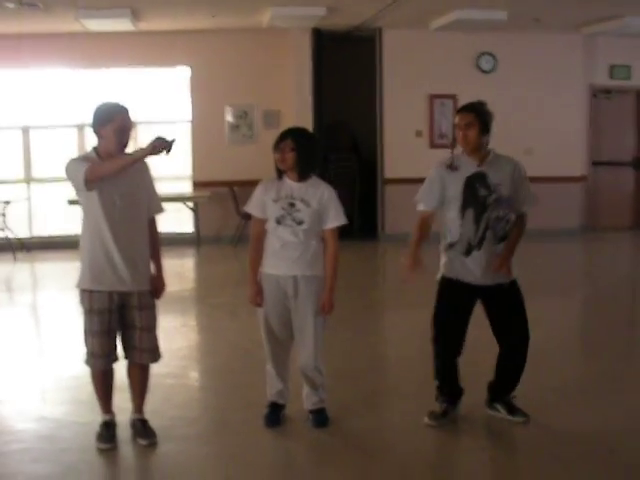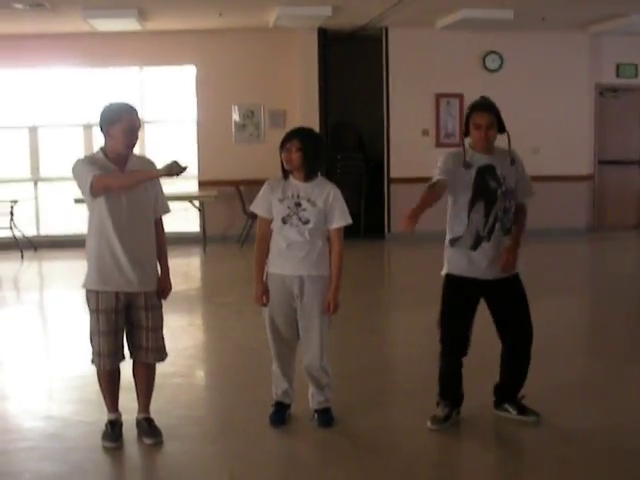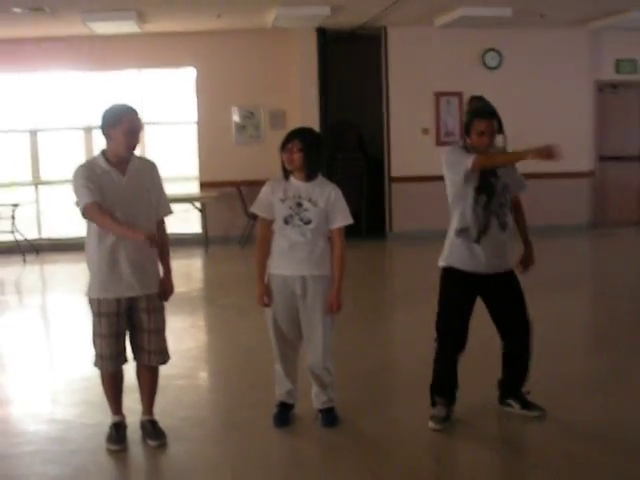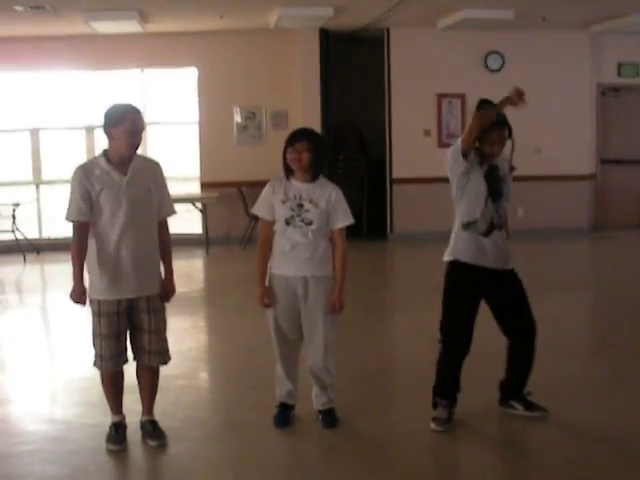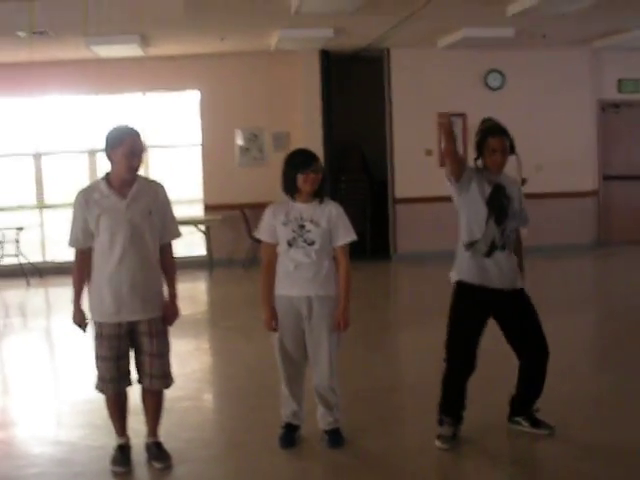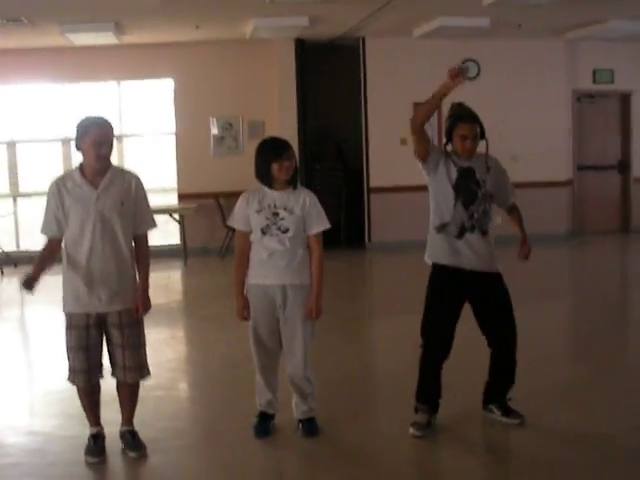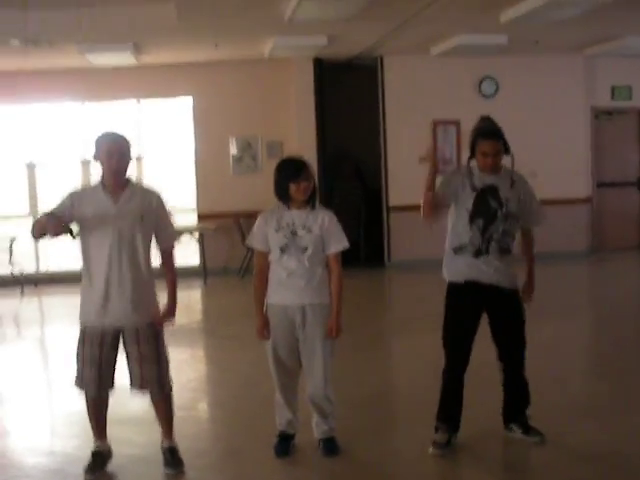
dt=0.3s
person 1, frame 1
left shoulder: (139, 169)
right shoulder: (79, 167)
left elbow: (149, 222)
right elbow: (100, 173)
left wrist: (158, 270)
right wrist: (145, 152)
left hip: (138, 277)
right hip: (98, 279)
left knee: (141, 352)
right knee: (100, 355)
left ankle: (138, 416)
right ankle: (107, 419)
person 1, frame 2
left shoulder: (145, 168)
right shoulder: (86, 167)
left elbow: (156, 223)
right elbow: (105, 184)
left wrist: (165, 271)
right wrist: (158, 173)
left hip: (144, 278)
right hip: (105, 279)
left knee: (147, 352)
right knee: (106, 355)
left ankle: (144, 416)
right ankle: (113, 418)
person 1, frame 3
left shoulder: (148, 170)
right shoulder: (87, 173)
left elbow: (158, 224)
right elbow: (95, 213)
left wrist: (166, 272)
right wrist: (134, 233)
left hip: (146, 281)
right hip: (106, 283)
left knee: (150, 354)
right knee: (109, 358)
left ankle: (148, 418)
right ankle: (117, 420)
person 1, frame 4
left shoulder: (152, 170)
right shoulder: (86, 175)
left elbow: (161, 226)
right elbow: (80, 231)
left wrist: (168, 273)
right wrist: (78, 280)
left hip: (147, 282)
right hip: (107, 285)
left knee: (151, 355)
right knee: (109, 359)
left ankle: (148, 418)
right ankle: (117, 421)
person 1, frame 5
left shoulder: (155, 193)
right shoulder: (87, 199)
left elbow: (165, 250)
right elbow: (82, 255)
left wrist: (172, 297)
right wrist: (76, 303)
left hip: (149, 305)
right hip: (107, 308)
left knee: (155, 377)
right knee: (112, 381)
left ankle: (153, 440)
right ankle: (122, 442)
person 1, frame 6
left shoulder: (130, 184)
right shoulder: (61, 188)
left elbow: (140, 241)
right elbow: (54, 242)
left wrist: (143, 289)
right wrist: (36, 271)
left hip: (122, 296)
right hip: (79, 299)
left knee: (130, 370)
right knee: (84, 373)
left ankle: (128, 429)
right ankle: (95, 432)
person 1, frame 7
left shoulder: (150, 200)
right shoulder: (80, 199)
left elbow: (167, 250)
right elbow: (39, 231)
left wrist: (172, 300)
right wrist: (48, 220)
left hip: (139, 310)
right hip: (96, 312)
left knee: (158, 382)
right knee: (94, 385)
left ankle: (169, 444)
right ankle: (101, 447)
person 2, frame 1
left shoulder: (510, 169)
right shoulder: (445, 171)
left elbow: (521, 216)
right elbow: (427, 215)
left wrist: (509, 252)
right wrist: (414, 252)
left hip: (499, 275)
right hip: (456, 274)
left knee: (516, 341)
right knee: (444, 340)
left ankle: (499, 397)
right ankle: (448, 398)
person 2, frame 2
left shoulder: (512, 161)
right shoulder: (454, 161)
left elbow: (520, 208)
right elbow: (437, 186)
left wrist: (514, 246)
right wrist: (416, 212)
left hip: (502, 270)
right hip: (461, 269)
left knee: (520, 337)
right knee: (452, 342)
left ankle: (507, 398)
right ankle: (449, 402)
person 2, frame 3
left shoulder: (505, 162)
right shoulder: (455, 157)
left elbow: (514, 203)
right elbow: (485, 161)
left wrist: (527, 245)
right wrist: (531, 153)
left hip: (498, 265)
right hip: (460, 265)
left knee: (518, 331)
right knee: (450, 337)
left ankle: (511, 393)
right ankle: (442, 400)
person 2, frame 4
left shoulder: (502, 164)
right shoulder: (461, 155)
right elbow: (475, 125)
right wrist: (506, 102)
left hip: (500, 264)
right hip: (465, 261)
left knee: (524, 329)
right knee: (455, 338)
left ankle: (512, 394)
right ankle: (443, 402)
person 2, frame 5
left shoulder: (514, 185)
right shoulder: (467, 181)
left elbow: (516, 236)
right elbow: (450, 154)
left wrist: (521, 277)
right wrist: (447, 126)
left hip: (509, 285)
right hip: (472, 284)
left knee: (536, 351)
right knee: (459, 358)
left ankle: (521, 411)
right ankle: (449, 420)
person 2, frame 6
left shoulder: (491, 167)
right shoulder: (436, 163)
left elbow: (508, 204)
right elbow: (416, 125)
left wrist: (523, 233)
right wrist: (446, 88)
left hip: (485, 269)
right hip: (447, 268)
left knee: (505, 338)
right knee: (435, 342)
left ankle: (495, 400)
right ankle: (425, 407)
person 2, frame 7
left shoulder: (517, 183)
right shoulder: (458, 180)
left elbow: (526, 231)
right elbow: (430, 212)
left wrist: (530, 274)
right wrist: (432, 175)
left hip: (505, 283)
right hip: (463, 281)
left knee: (513, 354)
right knee: (456, 357)
left ankle: (515, 417)
right ankle: (446, 425)
person 3, frame 1
left shoulder: (323, 193)
right shoulder: (266, 189)
left elbow: (331, 243)
right elbow: (257, 237)
left wrist: (329, 289)
right wrist: (253, 281)
left hip: (308, 279)
right hip: (272, 277)
left knee: (309, 349)
right knee: (275, 345)
left ankle: (315, 402)
right ankle: (276, 400)
person 3, frame 2
left shoulder: (328, 193)
right shoulder: (272, 189)
left elbow: (336, 244)
right elbow: (262, 238)
left wrist: (334, 289)
right wrist: (258, 281)
left hip: (314, 278)
right hip: (278, 277)
left knee: (315, 348)
right knee: (281, 344)
left ankle: (321, 402)
right ankle: (282, 399)
person 3, frame 3
left shoulder: (329, 193)
right shoulder: (273, 189)
left elbow: (338, 243)
right elbow: (263, 238)
left wrist: (337, 288)
right wrist: (260, 281)
left hip: (317, 278)
right hip: (280, 277)
left knee: (319, 348)
right knee: (284, 345)
left ankle: (325, 401)
right ankle: (285, 399)
person 3, frame 4
left shoulder: (330, 193)
right shoulder: (274, 190)
left elbow: (339, 244)
right elbow: (264, 240)
left wrist: (338, 288)
right wrist: (261, 282)
left hip: (318, 279)
right hip: (282, 278)
left knee: (319, 348)
right knee: (285, 345)
left ankle: (325, 402)
right ankle: (286, 401)
person 3, frame 5
left shoulder: (331, 211)
right shoulder: (275, 213)
left elbow: (342, 261)
right elbow: (268, 263)
left wrist: (343, 306)
right wrist: (267, 305)
left hip: (322, 298)
right hip: (286, 299)
left knee: (324, 367)
right knee: (290, 366)
left ankle: (330, 422)
right ankle: (291, 421)
person 3, frame 6
left shoulder: (305, 199)
right shoulder: (249, 201)
left elbow: (316, 250)
right elbow: (241, 251)
left wrist: (316, 294)
right wrist: (239, 294)
left hip: (296, 287)
right hip: (259, 288)
left knee: (299, 356)
right knee: (264, 354)
left ankle: (306, 411)
right ankle: (266, 410)
person 3, frame 7
left shoulder: (324, 219)
right shoulder: (267, 221)
left elbow: (335, 269)
right elbow: (261, 270)
left wrist: (336, 313)
right wrist: (259, 313)
left hip: (315, 306)
right hip: (279, 307)
left knee: (319, 376)
right knee: (284, 374)
left ankle: (325, 430)
right ankle: (286, 429)
